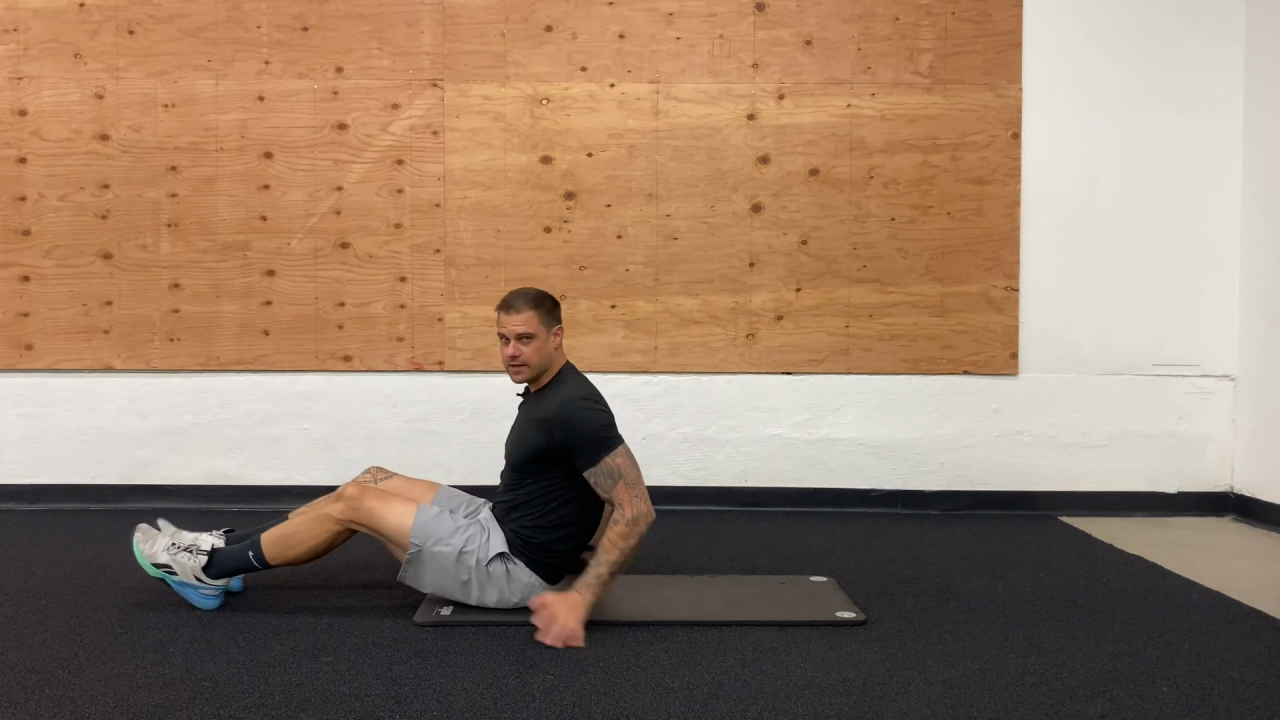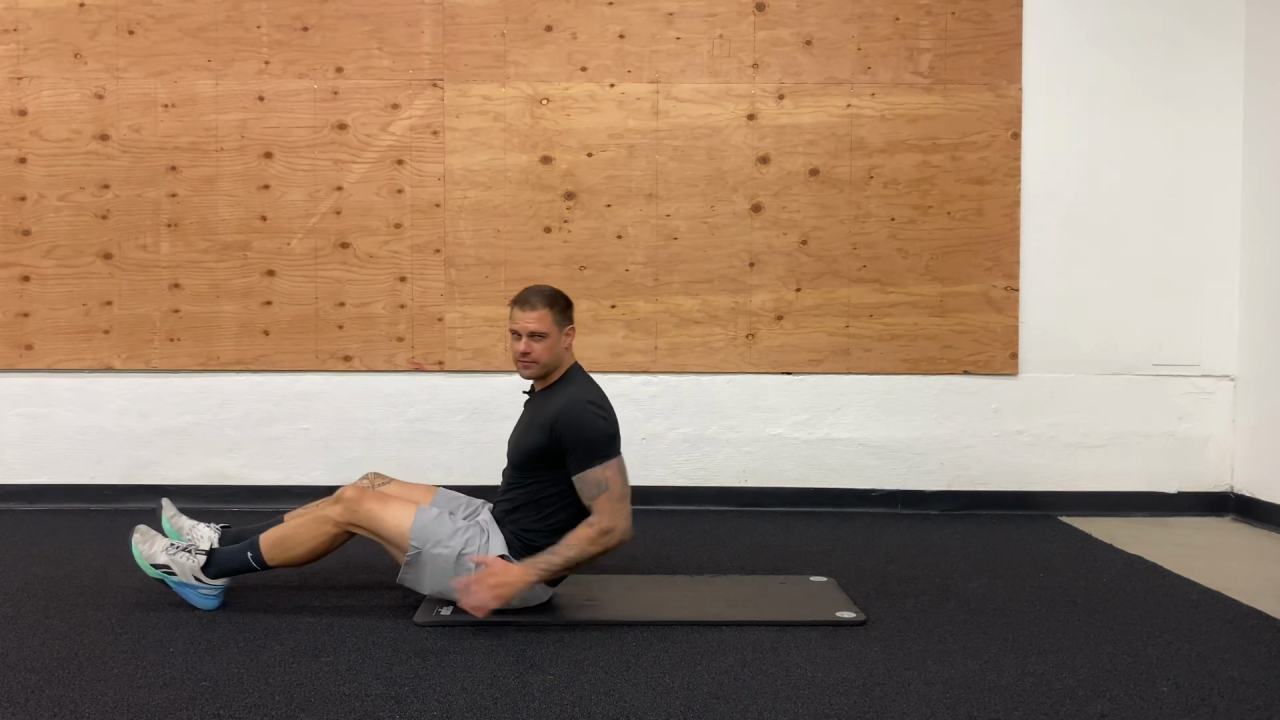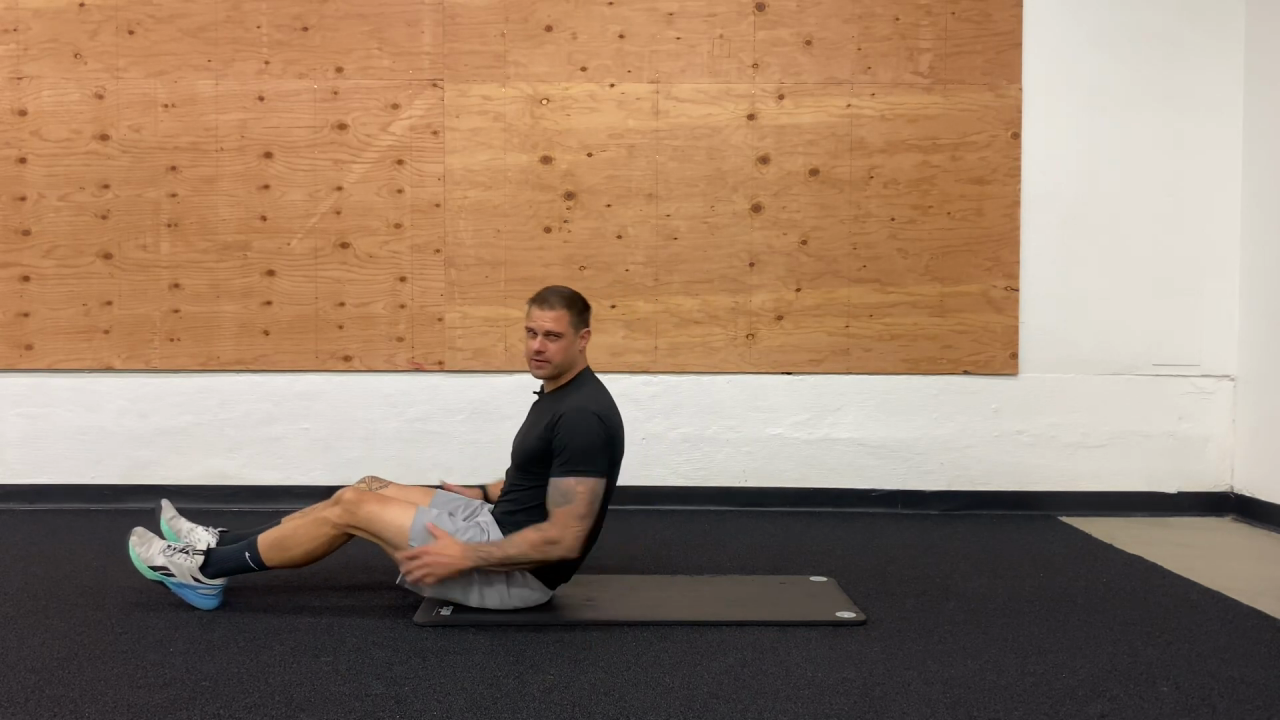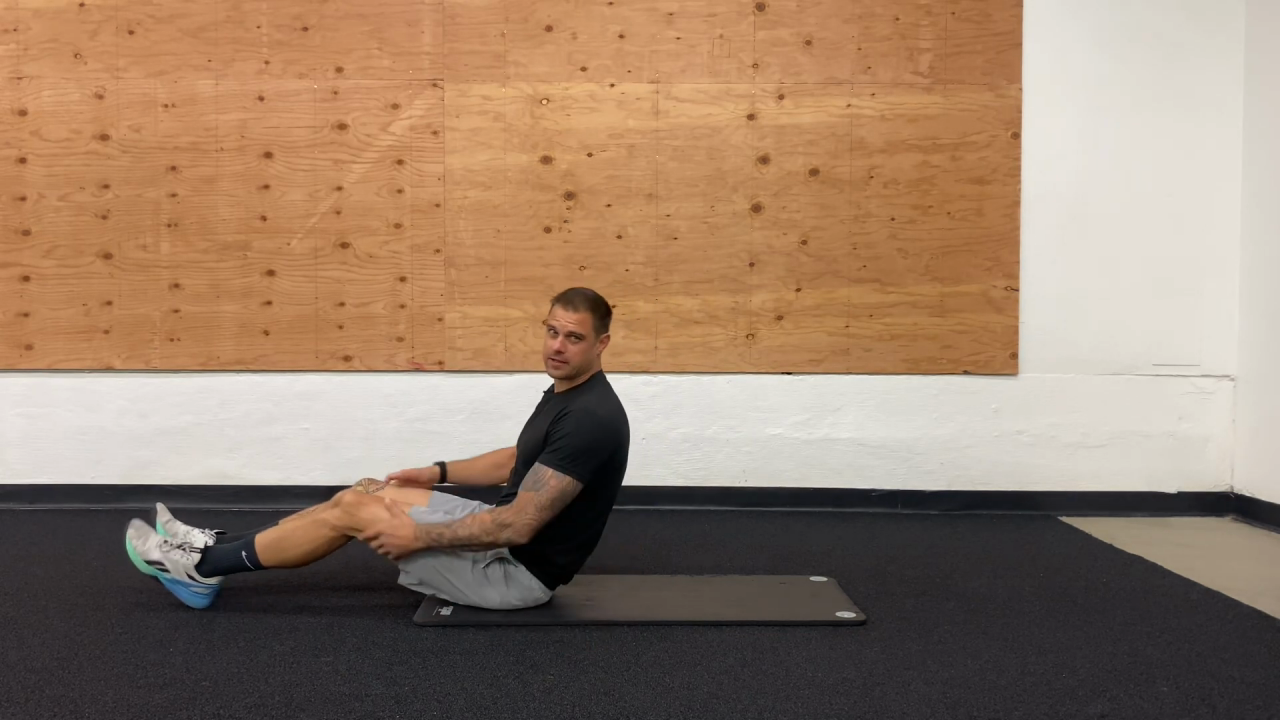
dt=0.1s
person 1, frame 1
left shoulder: (572, 410)
right shoulder: (545, 390)
left elbow: (635, 507)
right elbow: (575, 489)
left wrist: (582, 598)
right wrist: (575, 549)
left hip: (515, 564)
right hip: (505, 527)
left knee: (356, 503)
right knee: (374, 483)
left ankle: (205, 569)
right ankle: (225, 547)
person 1, frame 2
left shoulder: (577, 410)
right shoulder: (551, 391)
left elbow: (613, 523)
left wrist: (523, 574)
left hip: (513, 561)
right hip: (500, 527)
left knee: (352, 506)
right knee: (371, 486)
left ankle: (209, 568)
right ankle: (220, 545)
person 1, frame 3
left shoulder: (581, 416)
right shoulder: (558, 392)
left elbow: (565, 540)
left wrist: (465, 558)
right wrist: (485, 496)
left hip: (518, 574)
right hip: (502, 529)
left knee: (353, 508)
right knee: (370, 491)
left ankle: (205, 569)
right ankle: (218, 546)
person 1, frame 4
left shoulder: (588, 417)
right shoulder: (566, 393)
left elbow: (518, 523)
left wrist: (421, 535)
right wrist: (438, 472)
left hip: (518, 569)
right hip: (508, 541)
left knee: (352, 510)
right knee: (368, 492)
left ankle: (202, 567)
right ankle: (216, 547)
